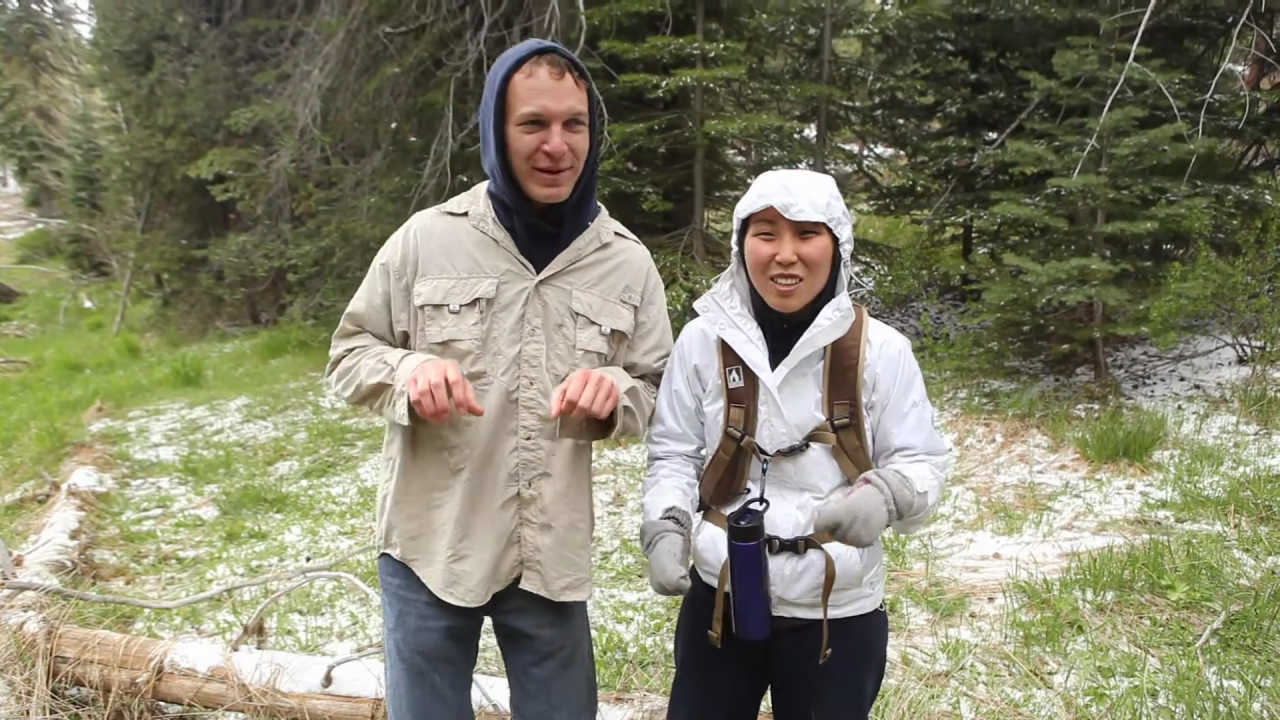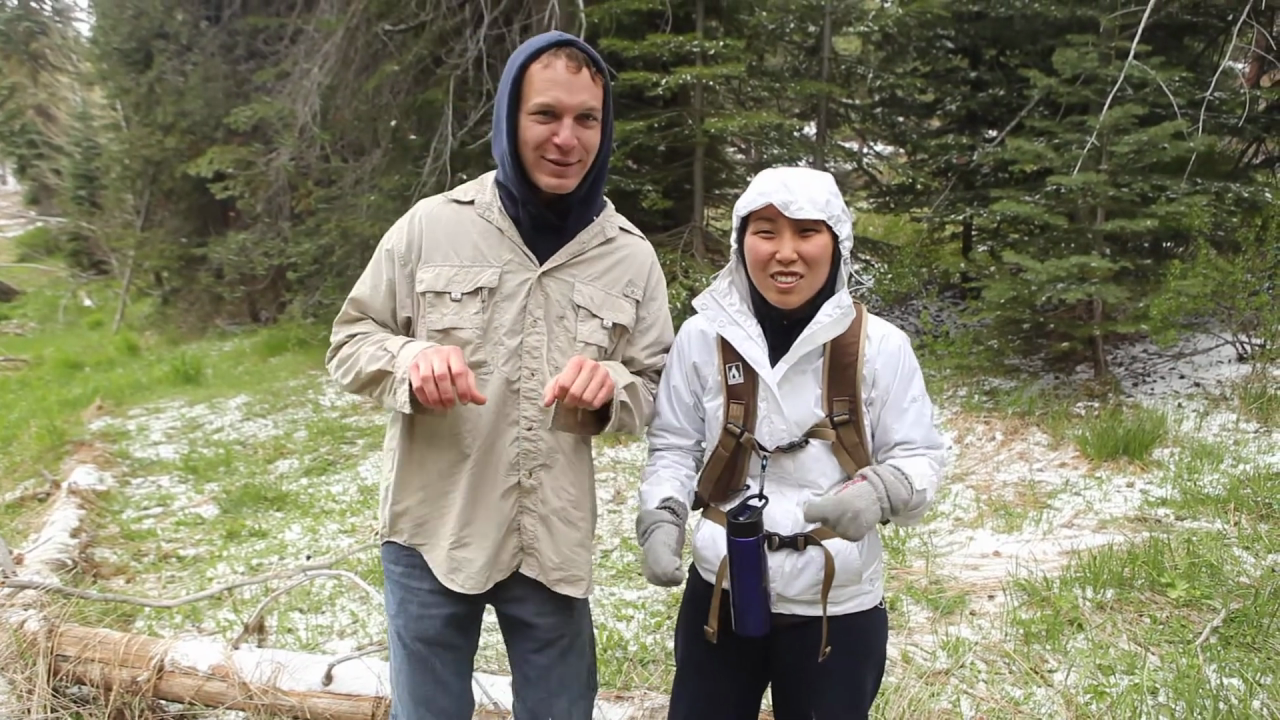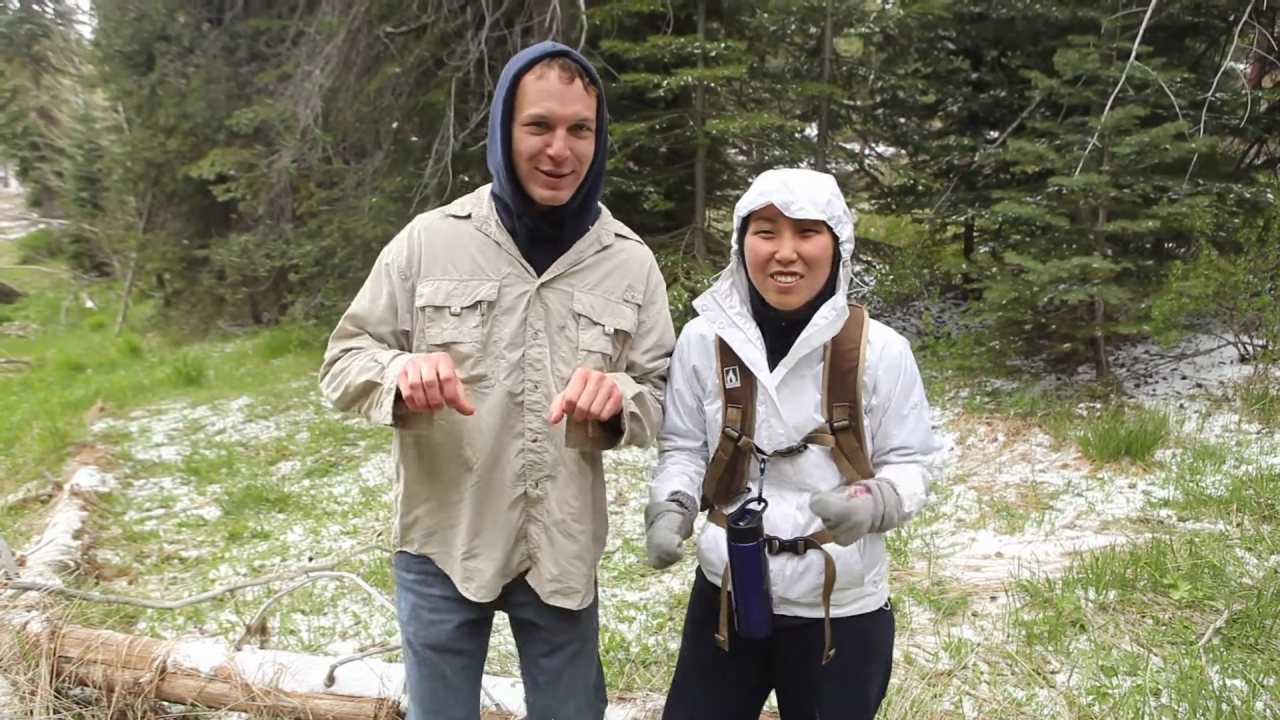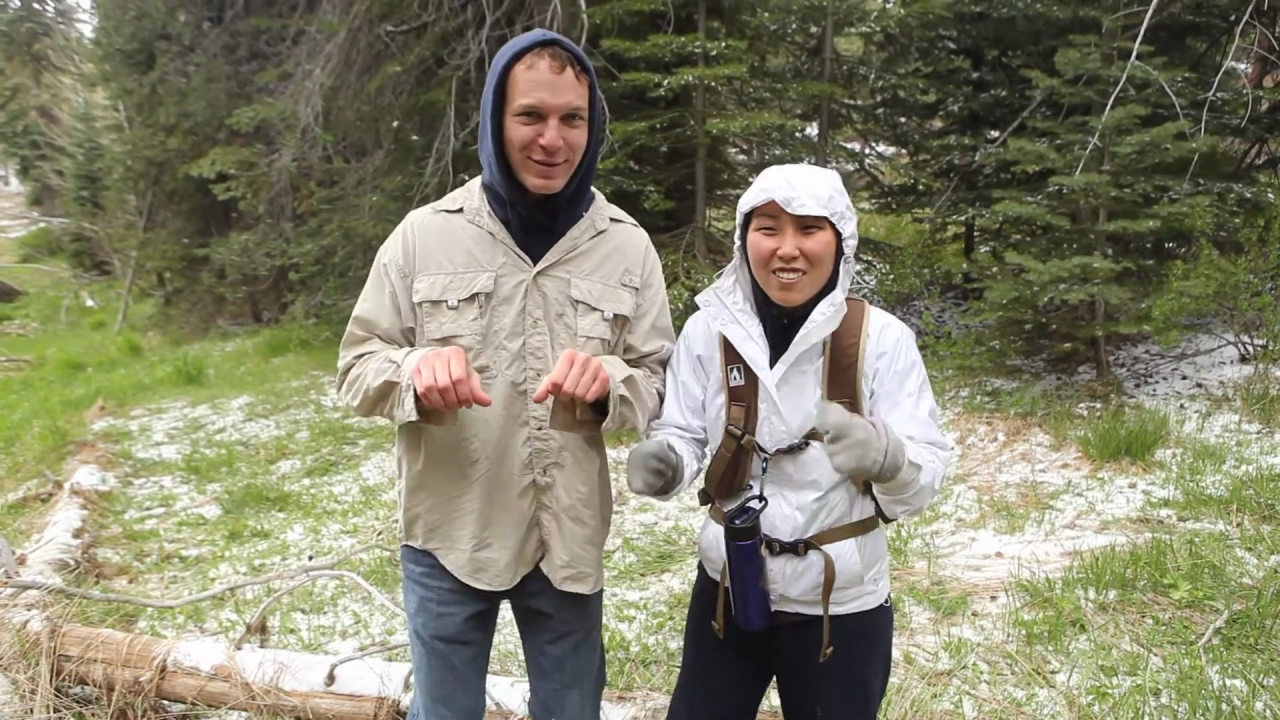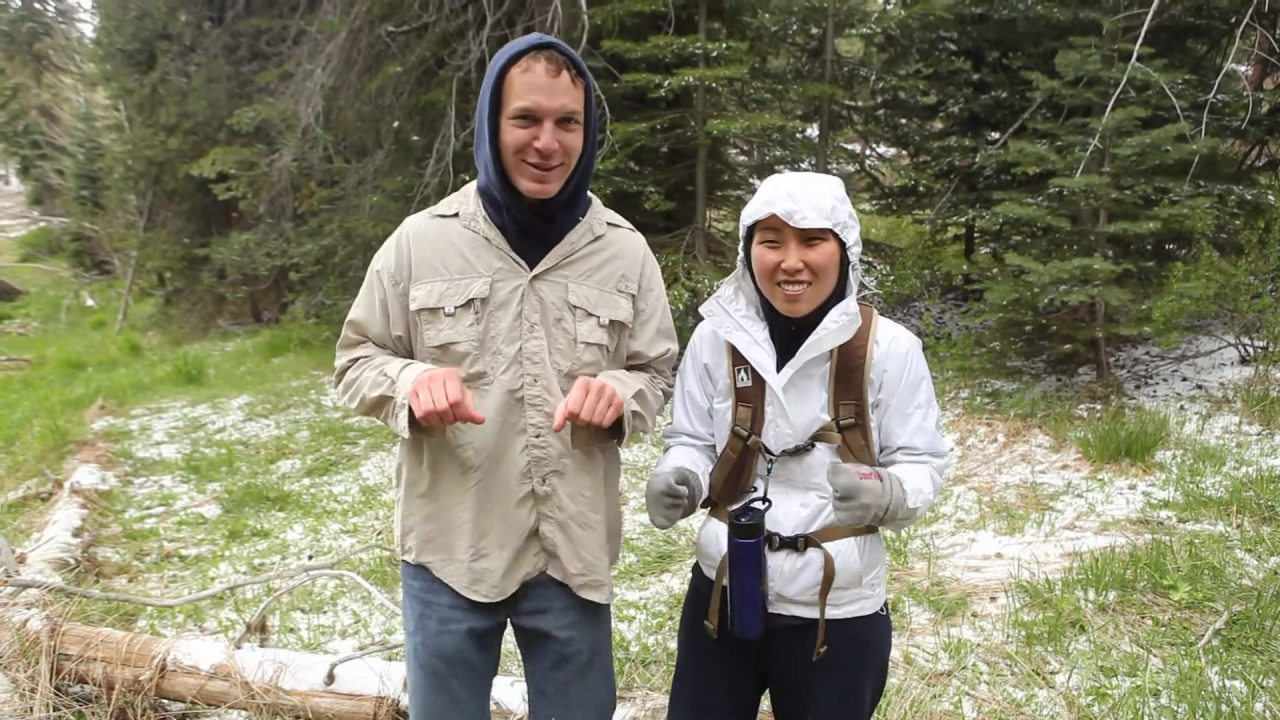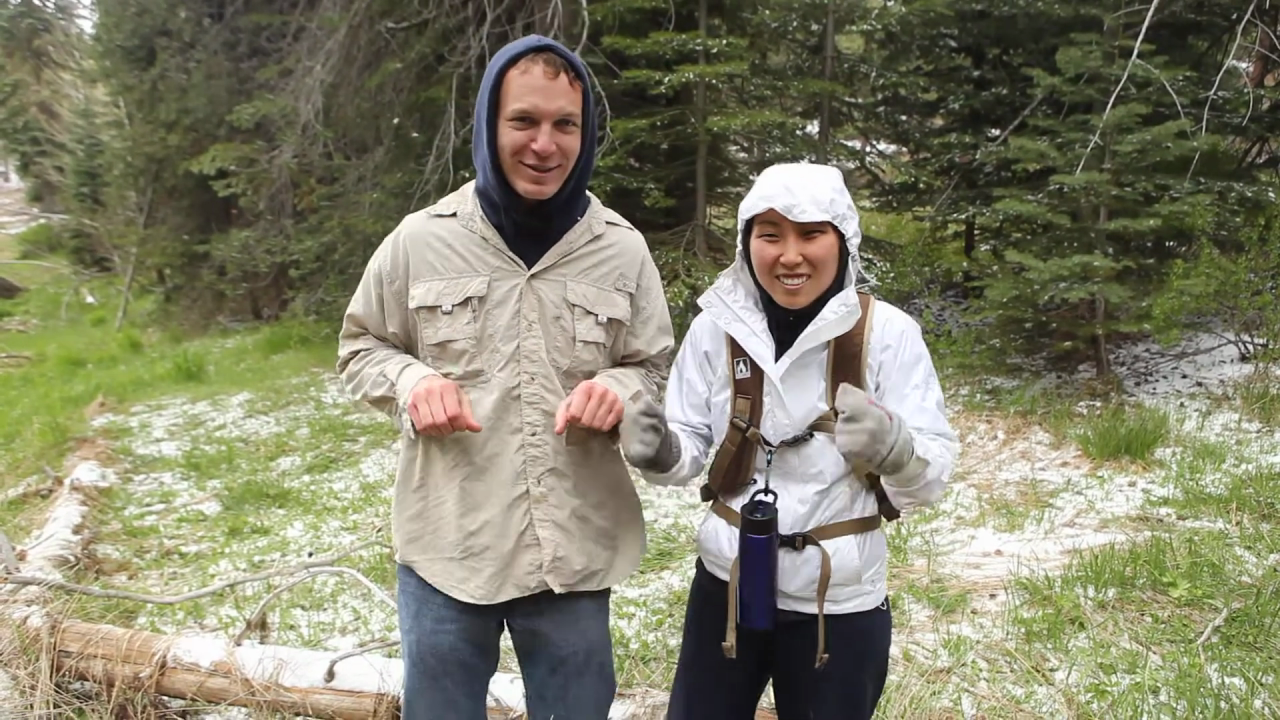
dt=0.2s
person 1, frame 1
left shoulder: (627, 263)
right shoulder: (425, 239)
left elbow: (654, 389)
right elbow: (349, 354)
left wrist: (613, 394)
right wrist: (409, 371)
left hip: (551, 551)
right hip: (427, 545)
person 1, frame 2
left shoulder: (631, 257)
right shoulder: (430, 226)
left elbow: (652, 387)
right elbow: (349, 342)
left wrist: (610, 387)
right wrist: (410, 358)
left hip: (554, 540)
right hip: (431, 532)
person 1, frame 3
left shoulder: (631, 262)
right shoulder: (429, 241)
left elbow: (658, 398)
right elbow: (343, 364)
left wrist: (617, 400)
right wrist: (400, 372)
left hip: (564, 547)
right hip: (442, 542)
person 1, frame 4
left shoulder: (626, 246)
right shoulder: (424, 235)
left elbow: (656, 380)
right elbow: (356, 369)
left wrist: (607, 381)
right wrist: (415, 367)
left hip: (568, 536)
right hip: (449, 534)
person 1, frame 5
left shoulder: (623, 251)
right shoulder: (420, 242)
left elbow: (657, 374)
right elbow: (356, 361)
left wrist: (618, 394)
right wrist: (409, 380)
left hip: (574, 552)
right hip: (449, 550)
person 1, frame 6
left shoulder: (622, 250)
right shoulder: (418, 241)
left elbow: (655, 370)
right elbow: (360, 351)
left wrist: (618, 392)
right wrist: (411, 381)
left hip: (575, 554)
right hip: (443, 549)
person 2, frame 1
left shoulder: (879, 349)
right shoulder: (704, 338)
left elbow: (921, 462)
right elbow: (674, 454)
left wrist: (883, 497)
right wrist: (665, 526)
left hip: (838, 609)
right hip: (720, 596)
person 2, frame 2
left shoulder: (879, 345)
right shoulder: (704, 335)
left elbow: (919, 456)
right elbow: (674, 446)
left wrist: (880, 491)
right wrist: (660, 516)
left hip: (838, 606)
right hip: (722, 592)
person 2, frame 3
left shoulder: (878, 349)
right shoulder: (706, 337)
left elbow: (914, 464)
left wrist: (873, 500)
right wrist: (669, 507)
left hip: (842, 608)
right hip: (728, 595)
person 2, frame 4
left shoulder: (881, 339)
right shoulder: (709, 330)
left elbow: (926, 468)
right elbow: (681, 435)
left wrist: (880, 454)
right wrist: (661, 463)
left hip: (842, 604)
right hip: (730, 588)
person 2, frame 5
left shoulder: (889, 347)
right shoulder: (717, 336)
left elbow: (925, 469)
right elbow: (692, 445)
left wrist: (882, 490)
right wrist: (676, 485)
left hip: (839, 607)
right hip: (725, 589)
person 2, frame 6
left shoulder: (887, 333)
right shoulder: (716, 327)
left elbow: (933, 468)
right elbow: (689, 439)
left wrist: (890, 444)
right wrist: (657, 447)
left hip: (840, 601)
right hip: (726, 585)
